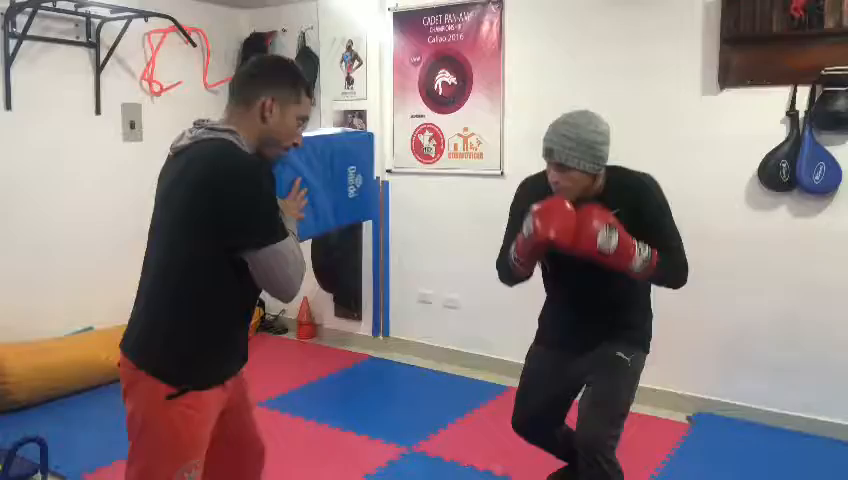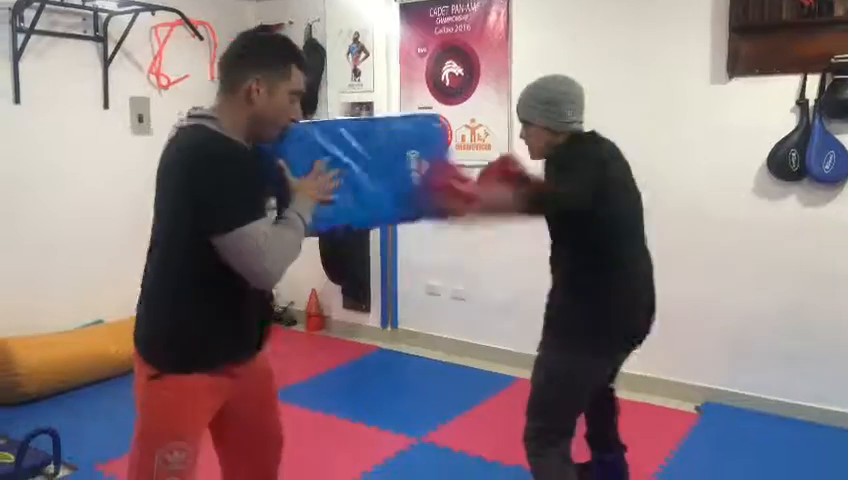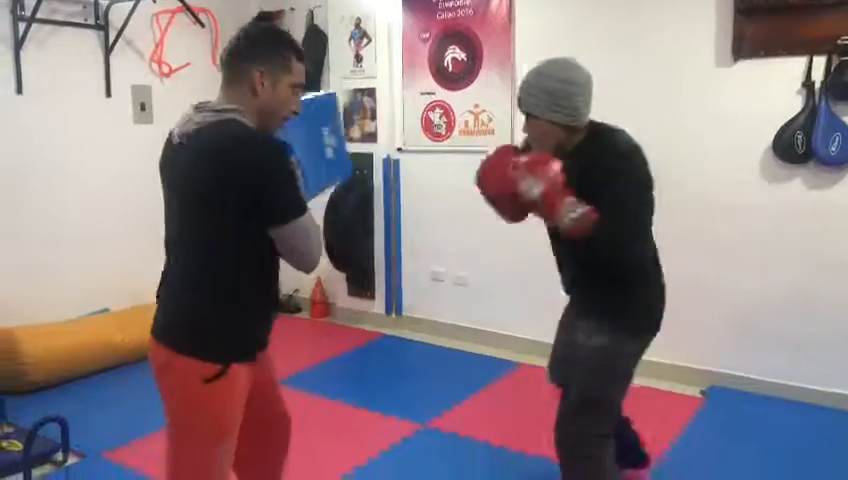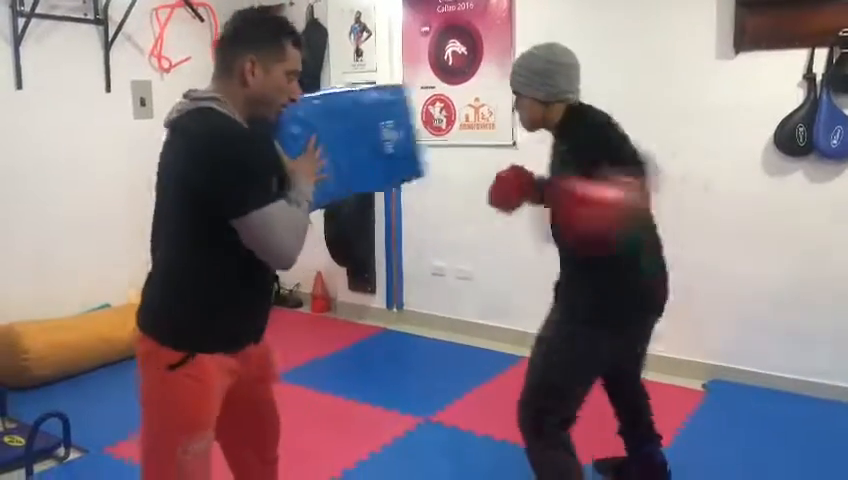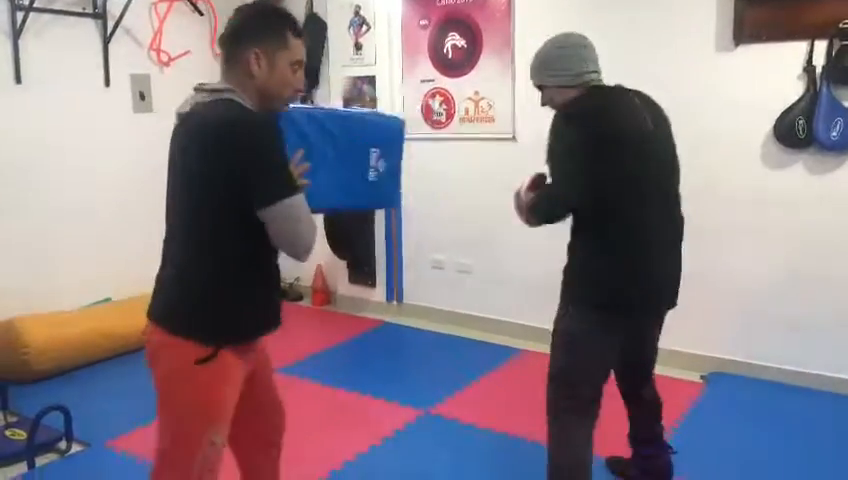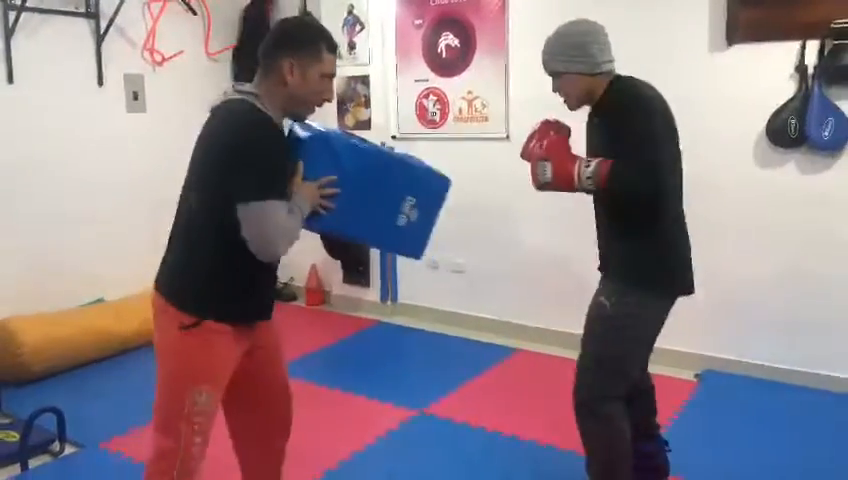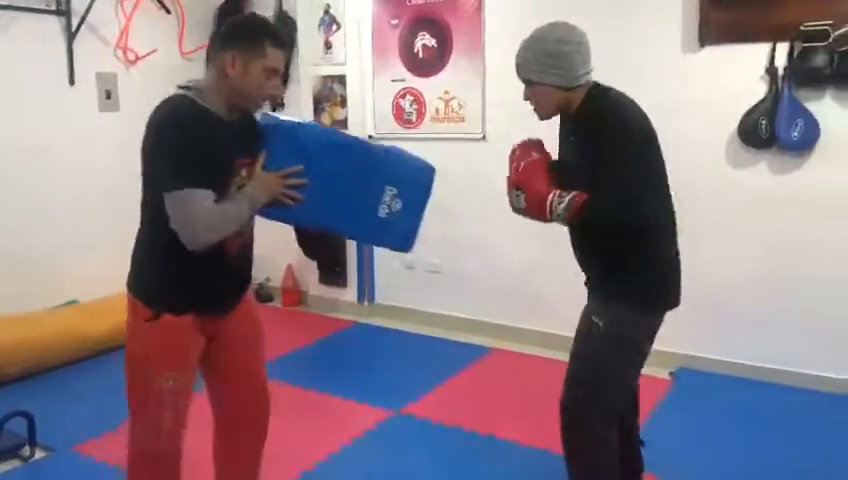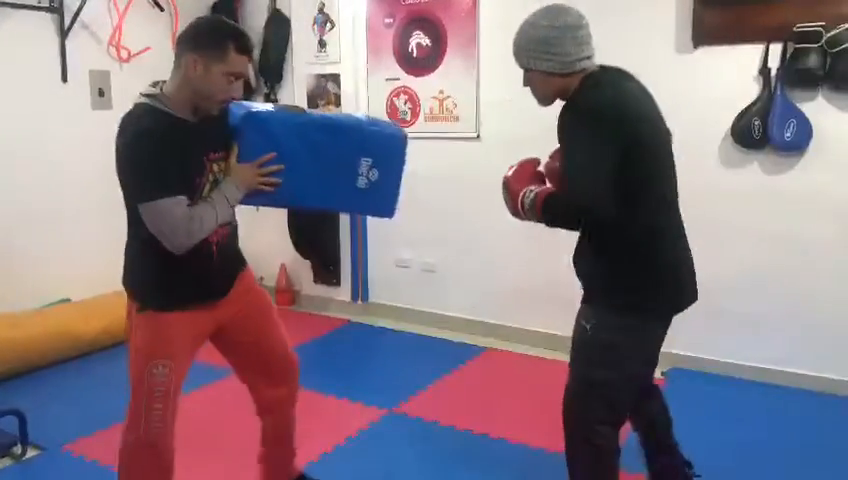
dt=0.3s
person 1, frame 1
left shoulder: (196, 155)
right shoulder: (239, 171)
right elbow: (285, 282)
left wrist: (273, 219)
right wrist: (287, 220)
left hip: (213, 361)
right hip: (172, 375)
person 1, frame 2
left shoulder: (231, 150)
right shoulder: (209, 156)
right elbow: (264, 265)
left wrist: (293, 202)
right wrist: (303, 204)
left hip: (240, 349)
right hip: (180, 361)
person 1, frame 3
left shoulder: (184, 139)
right shoulder: (258, 152)
right elbow: (306, 254)
right wrist: (287, 195)
left hip: (235, 340)
right hip: (201, 352)
left knee: (269, 437)
person 1, frame 4
left shoulder: (197, 127)
right shoulder: (226, 142)
right elbow: (282, 248)
left wrist: (281, 183)
right wrist: (302, 185)
left hip: (237, 335)
right hip: (185, 346)
person 1, frame 5
left shoulder: (204, 119)
right shoulder: (247, 130)
right elbow: (298, 240)
left wrist: (280, 185)
right wrist: (291, 185)
left hip: (233, 326)
right hip: (197, 337)
left knee: (263, 432)
person 1, frame 6
left shoulder: (252, 122)
right shoulder: (251, 131)
right elbow: (269, 242)
left wrist: (297, 200)
right wrist: (301, 201)
left hip: (244, 312)
right hip: (197, 314)
left knee: (271, 418)
person 1, frame 7
left shoulder: (246, 123)
right shoulder: (176, 123)
right elbow: (198, 228)
left wrist: (274, 185)
right wrist: (257, 193)
left hip: (231, 296)
right hip: (168, 305)
left knee: (248, 407)
right knee: (159, 432)
person 1, frame 8
left shoulder: (217, 115)
right shoulder: (143, 132)
right elbow: (179, 232)
right wrist: (235, 186)
left hip: (230, 281)
right hip: (165, 300)
left knee: (279, 372)
right knee: (151, 423)
person 2, frame 1
left shoulder: (637, 191)
right shoulder: (533, 194)
left elbow: (674, 270)
right elbow: (508, 273)
left wrist: (617, 244)
right wrist: (529, 239)
left hip: (619, 334)
right hip: (559, 330)
left knee: (594, 438)
right knee: (529, 419)
person 2, frame 2
left shoulder: (578, 157)
right shoulder: (593, 151)
left elbow: (561, 199)
right elbow: (566, 198)
left wrist: (484, 196)
right wrist: (523, 184)
left hip: (592, 317)
right hip: (625, 309)
left knee: (545, 435)
right knee: (594, 389)
person 2, frame 3
left shoulder: (615, 153)
right shoulder: (535, 150)
left elbow: (622, 248)
right elbow: (517, 211)
left wrist: (554, 202)
right wrist: (511, 190)
left hip: (625, 305)
right hip: (587, 297)
left knee: (576, 429)
right knee: (570, 377)
person 2, frame 4
left shoulder: (590, 129)
right shoulder: (576, 129)
left elbow: (631, 173)
left wrist: (618, 195)
right wrist: (534, 188)
left hip: (604, 294)
right hip: (631, 287)
left knee: (540, 415)
right knee: (623, 383)
person 2, frame 5
left shoulder: (581, 114)
right shoulder: (644, 108)
left elbow: (566, 196)
left wrist: (530, 202)
left hip: (603, 278)
right hip: (657, 273)
left knee: (571, 400)
right knee: (636, 374)
person 2, frame 6
left shoulder: (635, 103)
right shoulder: (611, 106)
left elbow: (647, 181)
left wrist: (575, 171)
right wrist: (565, 159)
left hip: (644, 268)
right hip: (645, 263)
left knee: (597, 391)
right knee: (626, 371)
person 2, frame 7
left shoulder: (610, 121)
right shoulder: (586, 111)
left elbow: (627, 213)
left wrist: (550, 200)
right wrist: (545, 177)
left hip: (633, 284)
right hip: (631, 277)
left knee: (584, 406)
right knee: (614, 385)
person 2, frame 8
left shoulder: (590, 111)
right shoulder: (616, 86)
left elbow: (587, 207)
left wrist: (529, 197)
right wrist: (568, 172)
left hip: (629, 285)
right hip: (655, 273)
left knee: (588, 411)
right knee: (633, 385)
